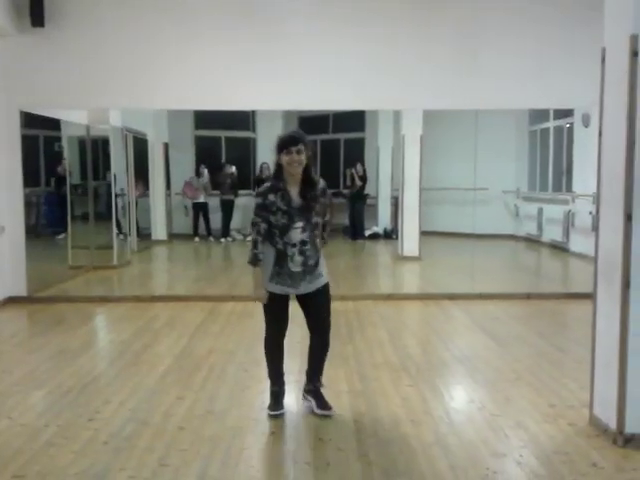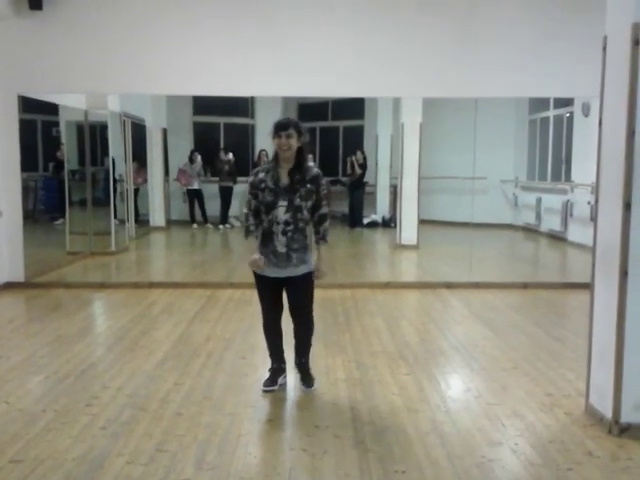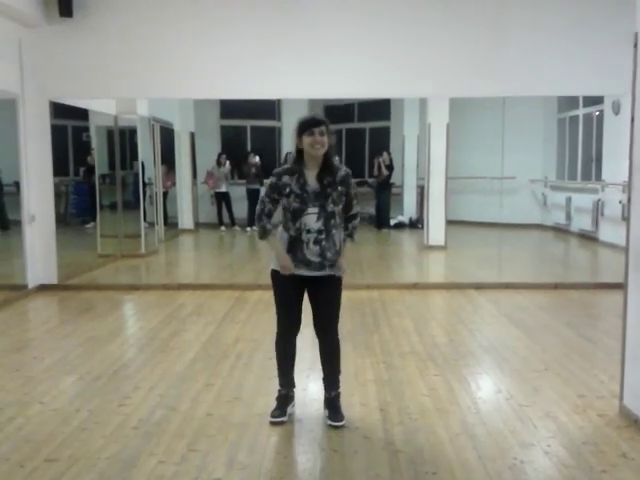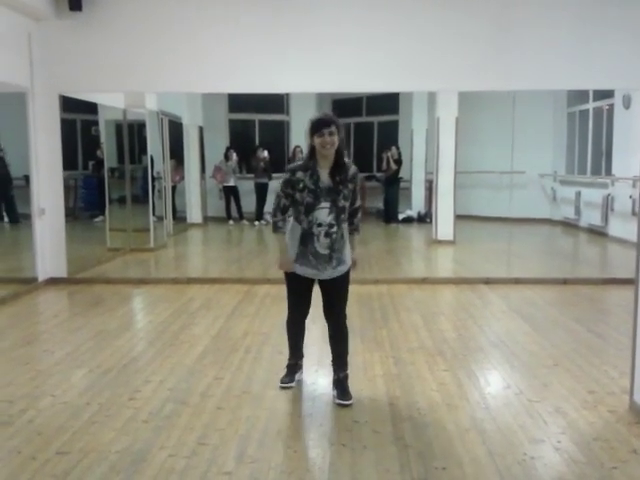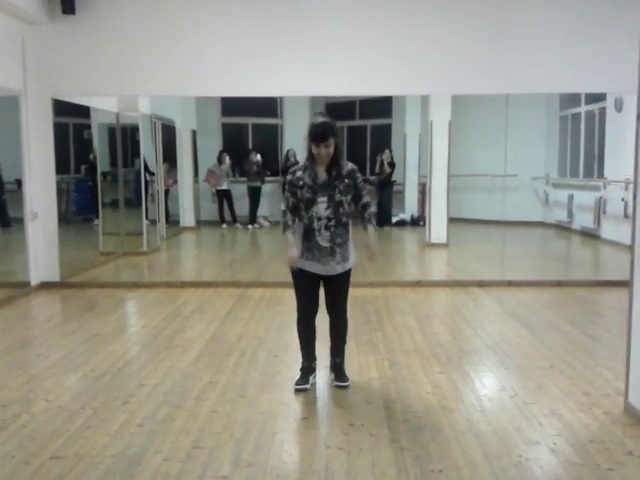
dt=1s
person 1, frame 1
left shoulder: (319, 188)
right shoulder: (266, 194)
right elbow: (259, 240)
left wrist: (320, 256)
right wrist: (258, 282)
left hip: (313, 275)
right hip: (276, 277)
left knee: (322, 331)
right knee: (275, 334)
left ankle: (313, 389)
right ankle: (277, 392)
person 1, frame 2
left shoulder: (313, 176)
right shoulder: (260, 175)
left elbow: (321, 218)
right elbow: (252, 215)
left wrist: (319, 257)
right wrist: (254, 251)
left hip: (301, 261)
right hip: (266, 261)
left knee: (303, 316)
right knee: (271, 317)
left ankle: (303, 365)
right ankle: (277, 370)
person 1, frame 3
left shoulder: (341, 176)
right shoulder: (282, 177)
left elbow: (351, 216)
right elbow: (263, 216)
left wrist: (343, 255)
right wrist: (280, 254)
left hip: (328, 269)
right hip: (288, 267)
left knee: (328, 333)
right knee: (286, 332)
left ankle: (332, 399)
right ankle: (285, 395)
person 1, frame 4
left shoulder: (350, 173)
right shoulder: (296, 172)
right elbow: (279, 211)
left wrist: (353, 246)
right wrist: (283, 251)
left hip: (337, 260)
right hip: (300, 258)
left knee: (337, 319)
right knee: (296, 315)
left ankle: (340, 380)
right ankle: (294, 364)
person 1, frame 5
left shoulder: (349, 172)
right shoulder: (297, 174)
left elbow: (365, 205)
right elbow: (289, 212)
left wrist: (370, 234)
right wrist: (291, 245)
left hip: (339, 257)
right hip: (305, 258)
left knee: (338, 313)
right knee: (306, 313)
left ankle: (338, 365)
right ankle: (308, 368)
